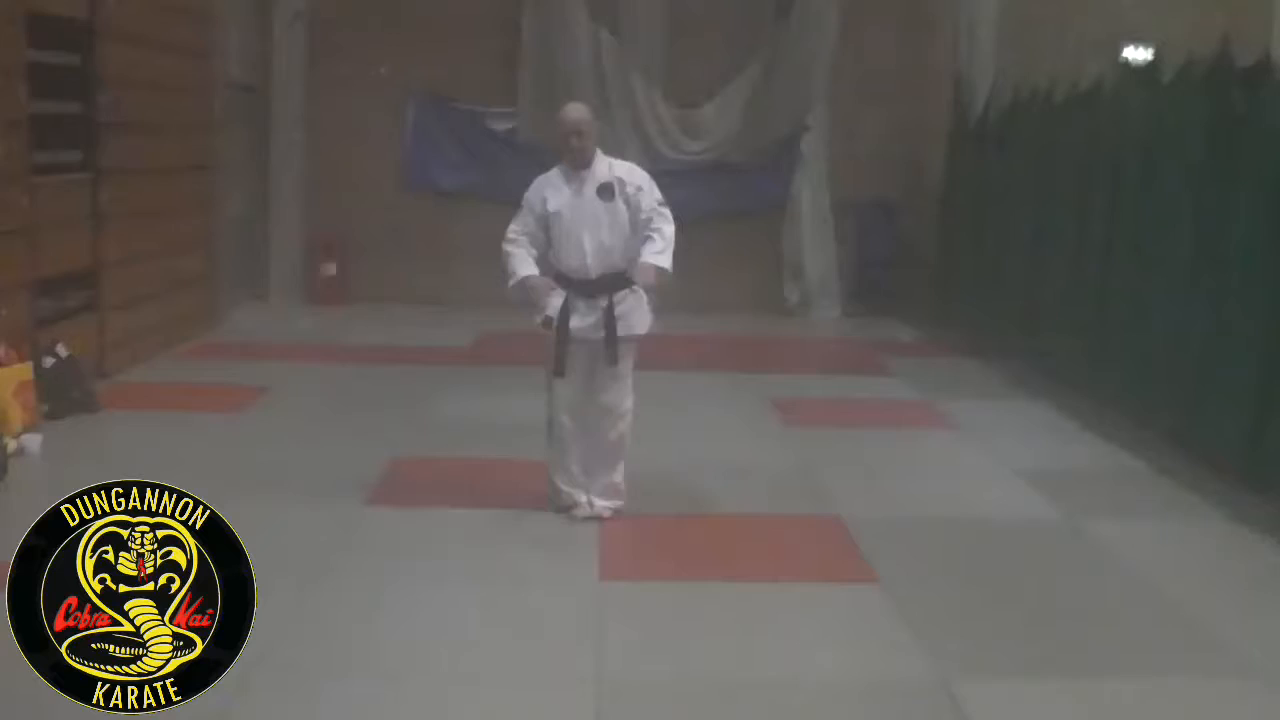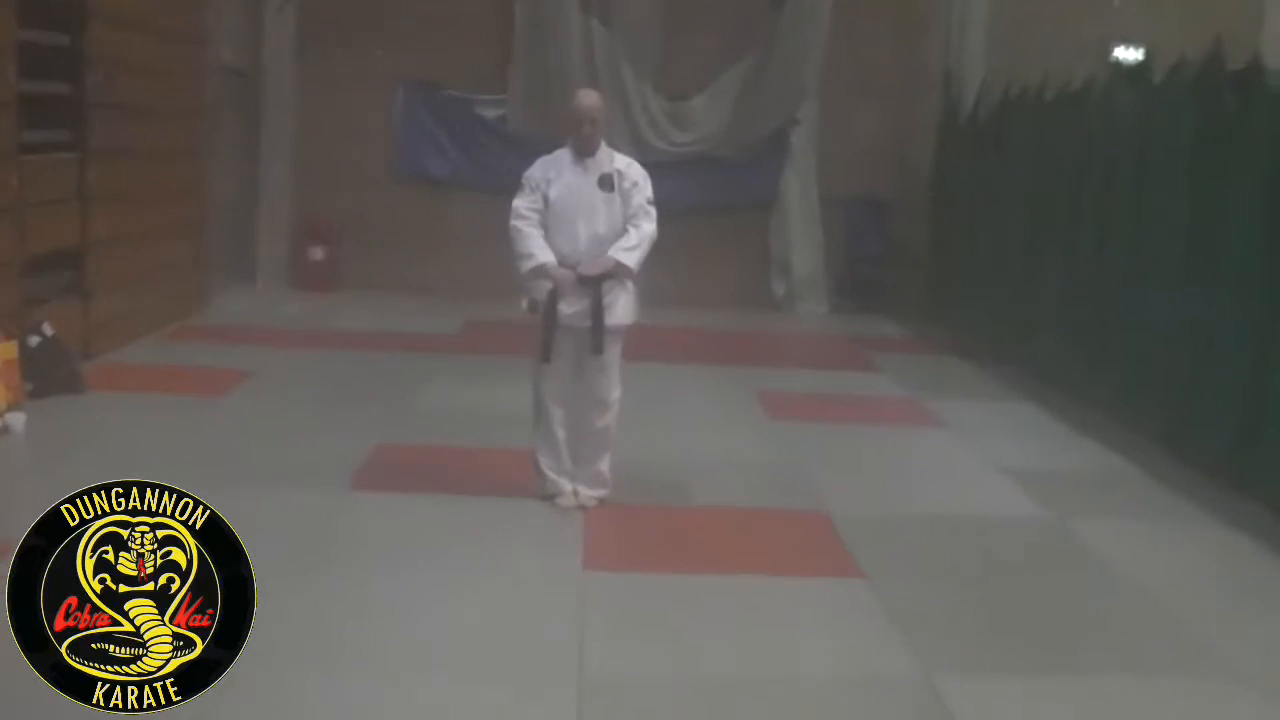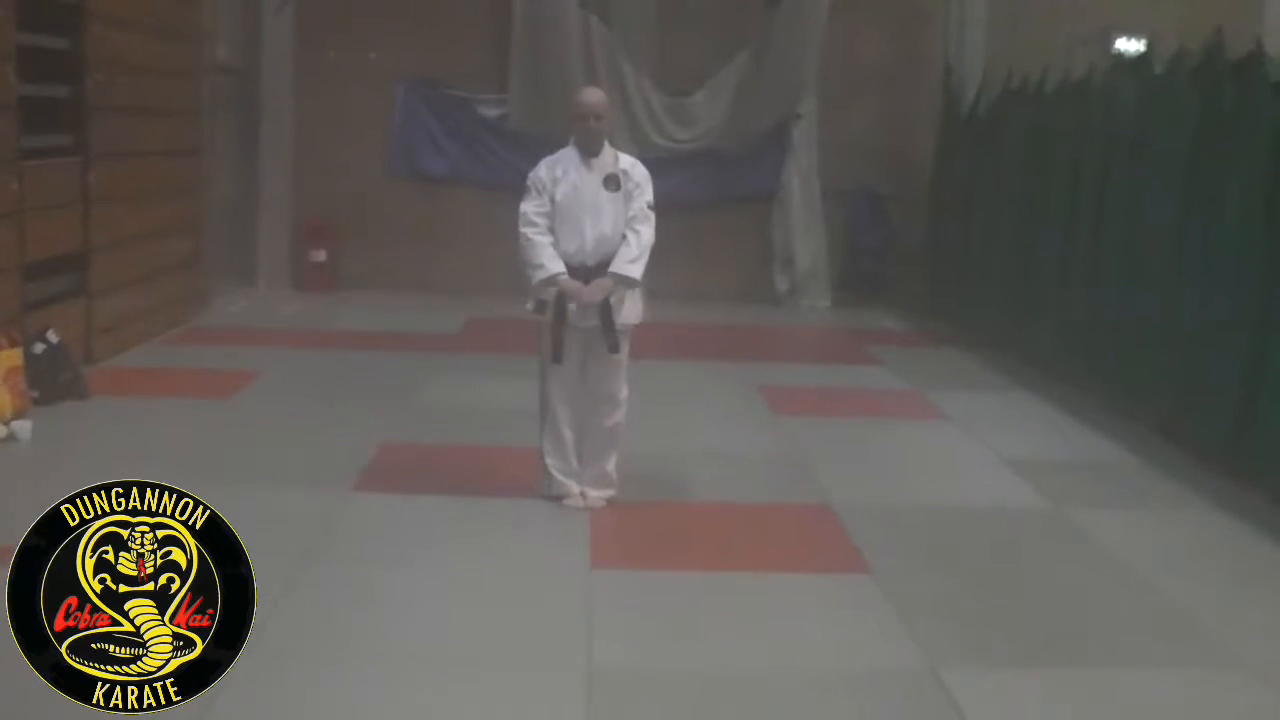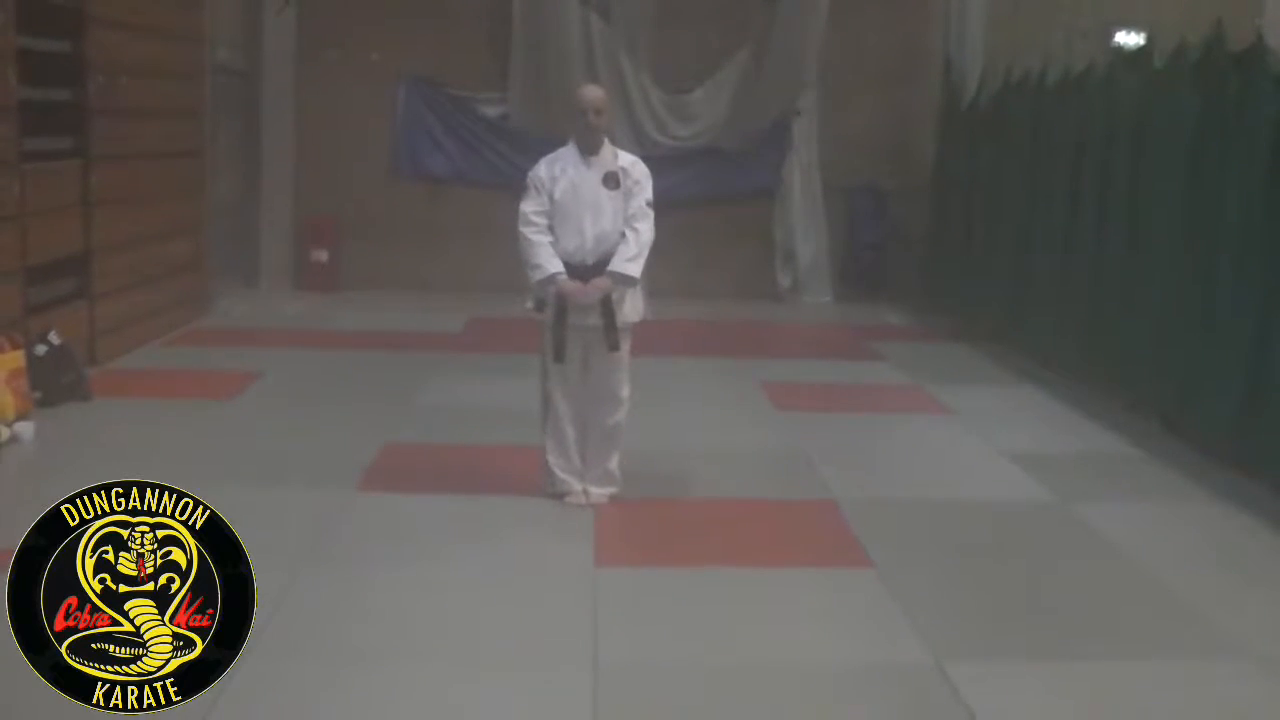
dt=0.4s
person 1, frame 1
left shoulder: (629, 177)
right shoulder: (544, 187)
left elbow: (659, 224)
right elbow: (519, 239)
left wrist: (651, 264)
right wrist: (529, 278)
left hip: (619, 305)
right hip: (568, 306)
left knee: (612, 405)
right knee: (566, 404)
left ankle: (604, 492)
right ankle: (572, 492)
person 1, frame 2
left shoulder: (628, 171)
right shoulder: (544, 170)
left elbow: (644, 224)
right elbow: (523, 223)
left wrist: (609, 260)
right wrist: (549, 269)
left hip: (607, 296)
right hip: (556, 294)
left knee: (600, 394)
right knee: (554, 392)
left ankle: (590, 481)
right ankle: (558, 480)
person 1, frame 3
left shoulder: (632, 171)
right shoulder: (548, 170)
left elbow: (641, 231)
right elbow: (532, 230)
left wrist: (610, 281)
right wrist: (561, 281)
left hip: (613, 296)
right hip: (562, 295)
left knee: (608, 394)
right knee: (560, 392)
left ankle: (597, 480)
right ankle: (564, 480)
person 1, frame 4
left shoulder: (631, 168)
right shoulder: (548, 168)
left elbow: (640, 229)
right elbow: (532, 229)
left wrist: (610, 281)
right wrist: (559, 281)
left hip: (613, 293)
right hip: (562, 292)
left knee: (609, 392)
right knee: (562, 390)
left ankle: (600, 479)
right ankle: (567, 479)
